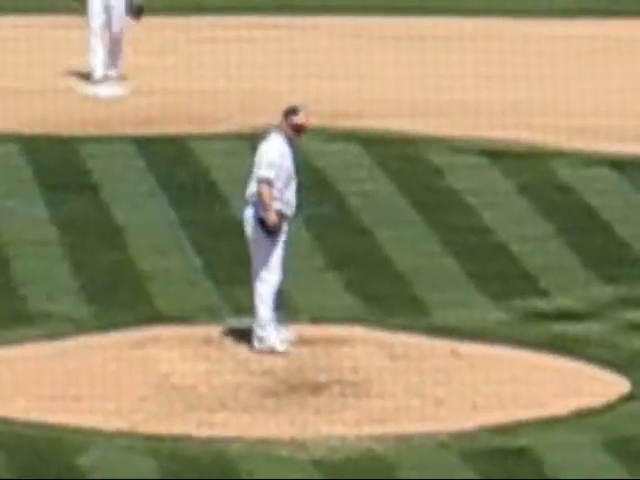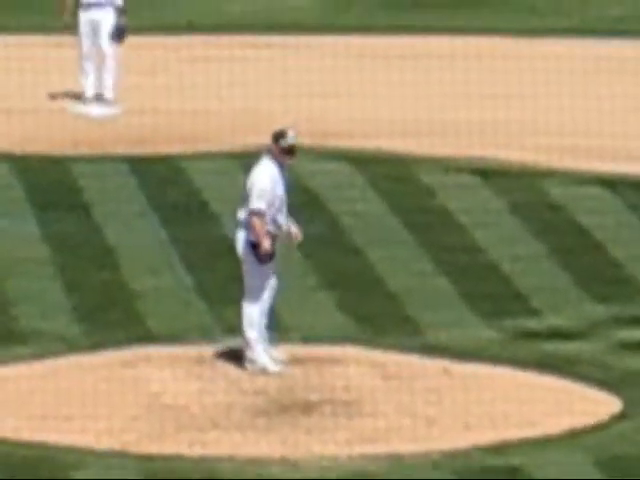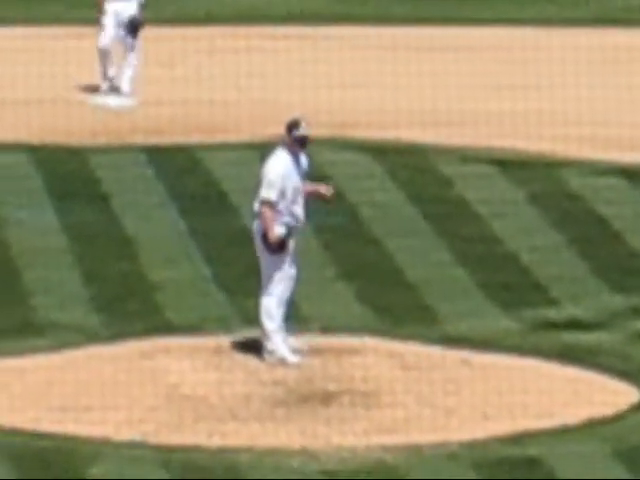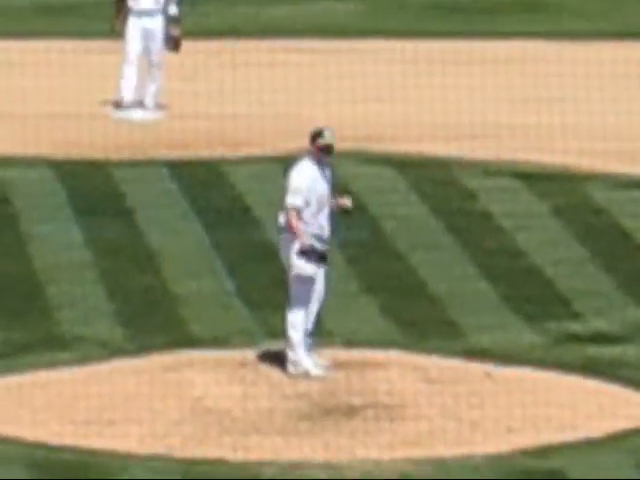
dt=0.4s
person 1, frame 1
left shoulder: (285, 146)
right shoulder: (273, 147)
right elbow: (264, 183)
right wrist: (270, 214)
left hip: (276, 217)
right hip: (263, 217)
left knee: (271, 273)
right knee: (267, 274)
left ankle: (269, 326)
right ankle: (263, 335)
person 1, frame 2
left shoulder: (280, 168)
right shoulder: (264, 173)
right elbow: (255, 212)
left wrist: (291, 224)
right wrist: (262, 241)
left hip: (267, 237)
right hip: (255, 238)
left knee: (267, 289)
right knee: (255, 295)
left ankle: (261, 344)
right ankle: (254, 355)
person 1, frame 3
left shoulder: (301, 158)
right shoulder: (277, 164)
right elbow: (266, 201)
left wrist: (317, 188)
right wrist: (271, 232)
left hip: (288, 229)
right hip: (273, 229)
left knee: (287, 281)
right knee: (274, 286)
left ankle: (279, 336)
right ankle: (273, 346)
person 1, frame 4
left shoulder: (325, 171)
right shoulder: (302, 172)
right elbow: (291, 210)
left wrist: (338, 201)
right wrist: (301, 239)
left hip: (316, 241)
right hip: (299, 242)
left knee: (315, 295)
right knee: (301, 299)
left ankle: (304, 351)
right ankle: (297, 359)
